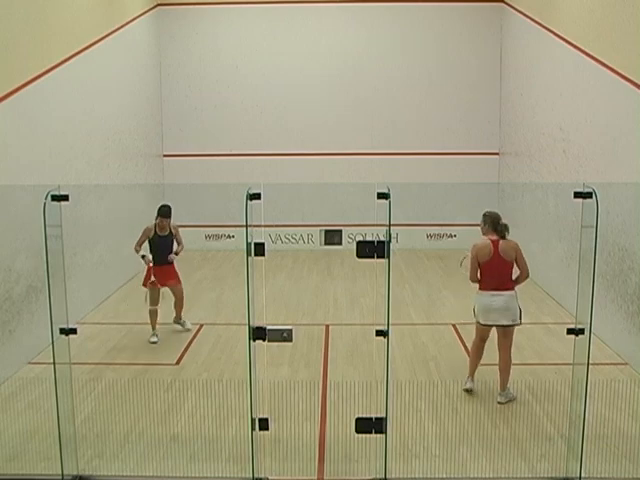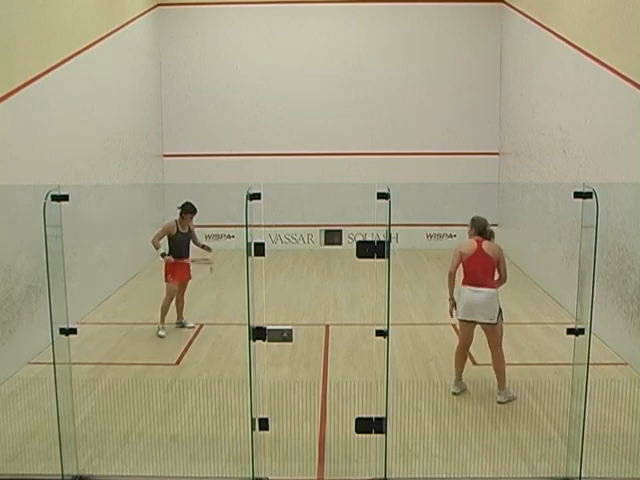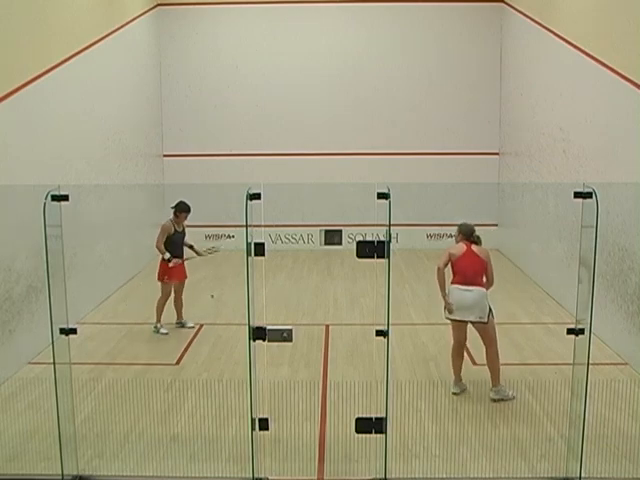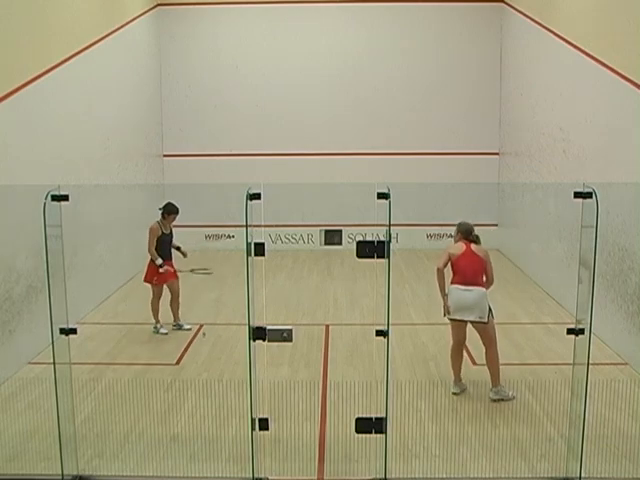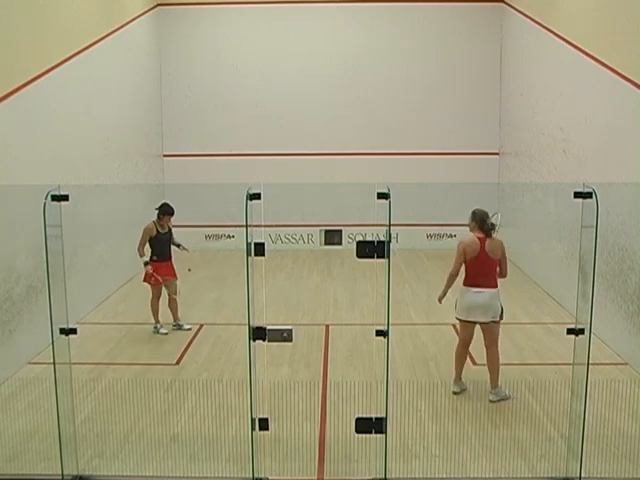
dt=0.5s
person 1, frame 1
left shoulder: (478, 247)
right shoulder: (513, 246)
left elbow: (473, 278)
right elbow: (525, 274)
left hip: (485, 299)
right hip: (507, 300)
left knee: (479, 341)
right knee: (505, 349)
left ankle: (470, 379)
right ankle: (503, 392)
person 1, frame 2
left shoulder: (463, 247)
right shoulder: (496, 248)
left elbow: (451, 272)
right elbow: (503, 278)
left wrist: (451, 298)
left hip: (466, 295)
right hip: (488, 297)
left knee: (463, 343)
right knee: (496, 347)
left ankle: (457, 383)
right ankle: (502, 391)
person 1, frame 3
left shoulder: (453, 249)
right shoulder: (483, 252)
left elbow: (440, 268)
right elbow: (490, 281)
left wrist: (444, 296)
left hip: (457, 294)
right hip: (477, 296)
left knee: (458, 342)
right knee: (491, 344)
left ankle: (457, 383)
right ankle: (496, 388)
person 1, frame 4
left shoulder: (452, 249)
right shoulder: (483, 251)
left elbow: (439, 268)
right elbow: (490, 280)
left wrist: (444, 297)
left hip: (457, 294)
right hip: (477, 296)
left knee: (458, 342)
right knee: (490, 345)
left ankle: (457, 383)
right ankle: (496, 389)
person 1, frame 5
left shoulder: (465, 243)
right shoulder: (498, 244)
left elbow: (455, 271)
right elbow: (503, 274)
left wrist: (444, 292)
left hip: (469, 295)
right hip: (490, 297)
left knee: (464, 342)
right knee: (492, 346)
left ankle: (457, 383)
right ankle: (495, 390)
person 2, frame 1
left shoulder: (173, 228)
right shoulder: (149, 230)
left elbow: (181, 244)
right elbow: (137, 247)
left wrist: (175, 253)
right wrist: (143, 256)
left hip: (169, 268)
right hip: (154, 269)
left knee: (179, 296)
right knee: (154, 302)
left ankle: (179, 319)
right ankle: (154, 332)
person 2, frame 2
left shoulder: (190, 225)
right shoulder: (171, 226)
left elbow: (194, 239)
right elbow: (154, 240)
left wrist: (203, 246)
right wrist: (163, 255)
left hip: (185, 263)
right hip: (173, 264)
left knee: (181, 294)
right knee: (170, 295)
left ankle: (180, 320)
right ankle: (161, 325)
person 2, frame 3
left shoulder: (182, 224)
right shoulder: (167, 226)
right elbow: (158, 245)
left wrist: (192, 247)
right wrist: (170, 259)
left hip: (179, 263)
right hip: (168, 264)
left knee: (179, 294)
right knee: (165, 295)
left ankle: (180, 320)
right ankle: (157, 324)
person 2, frame 4
left shoulder: (169, 226)
right shoulder: (155, 228)
right elbow: (151, 250)
left wrist: (179, 248)
right wrist: (161, 265)
left hip: (169, 264)
right hip: (157, 266)
left knee: (176, 294)
right knee: (157, 296)
left ankle: (177, 322)
right ankle: (157, 325)
person 2, frame 5
left shoulder: (168, 225)
right shoulder: (150, 228)
right elbow: (140, 247)
left wrist: (179, 245)
right wrist: (146, 264)
left hip: (168, 264)
right hip: (156, 266)
left knee: (173, 294)
right knee: (156, 296)
left ankle: (177, 322)
right ankle: (157, 325)
